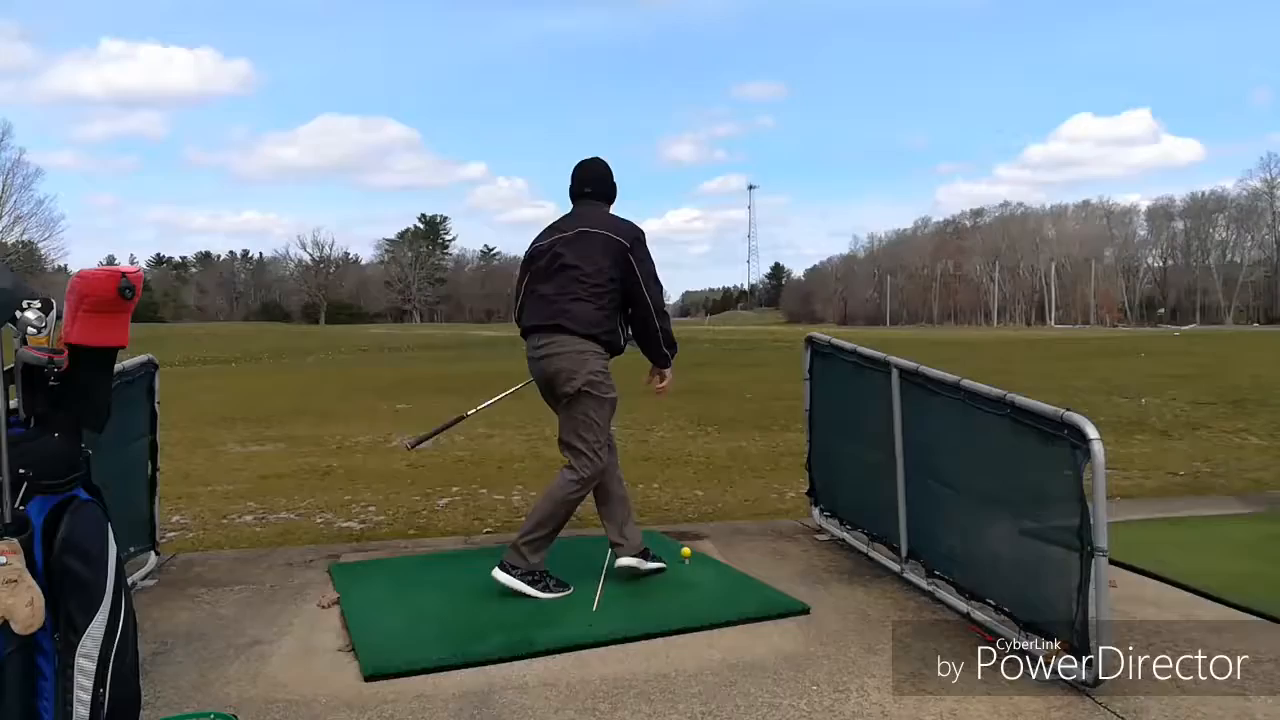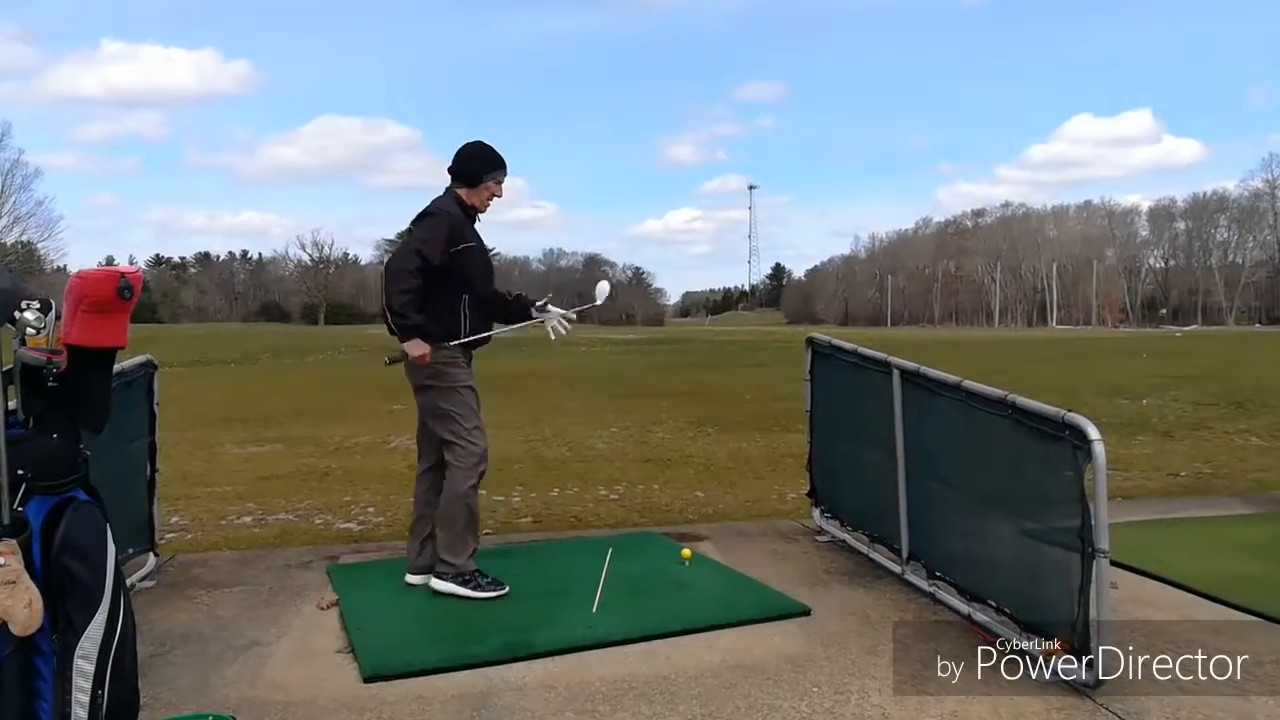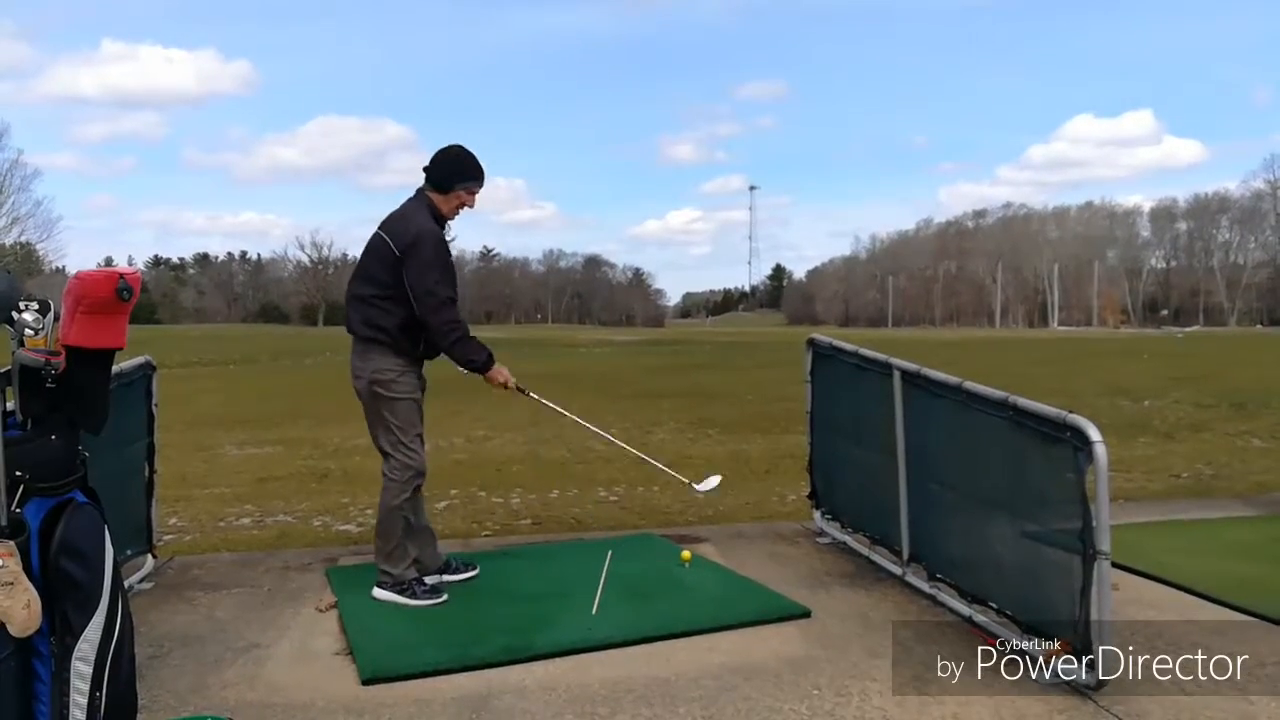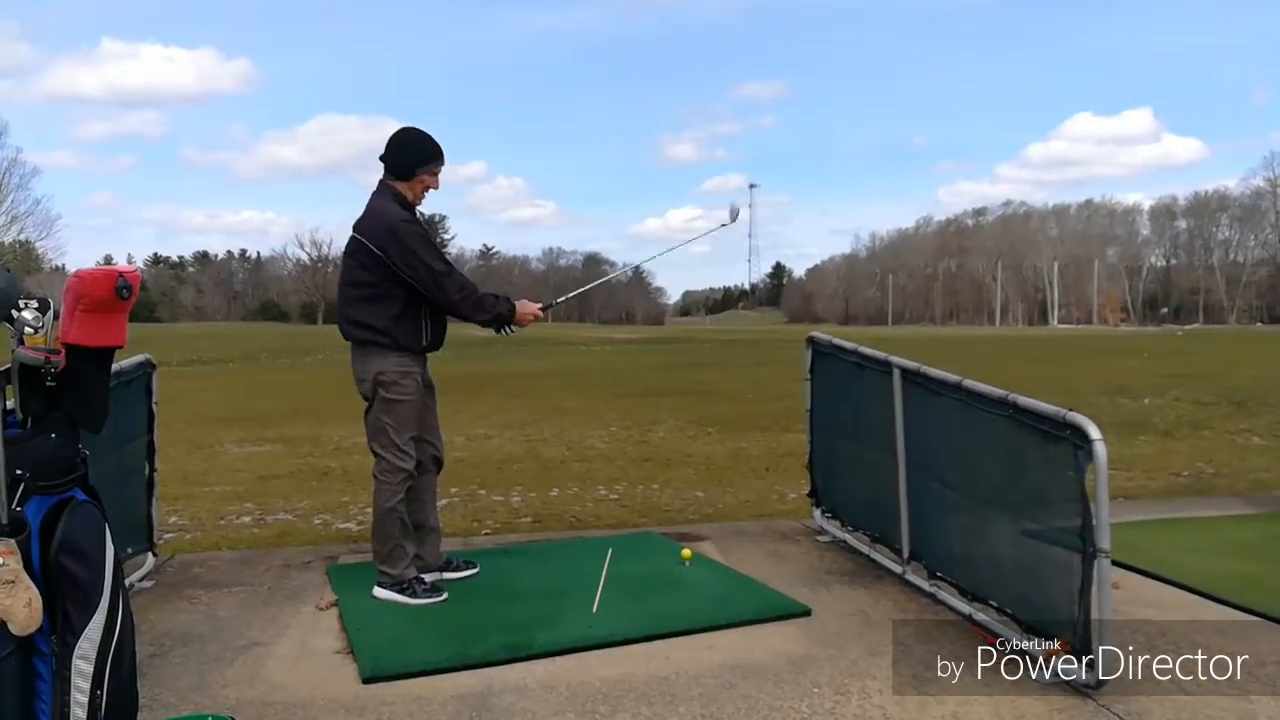
dt=1s
person 1, frame 1
left shoulder: (546, 237)
right shoulder: (622, 233)
left elbow: (524, 300)
right elbow: (647, 299)
right wrist: (662, 358)
left hip: (539, 350)
right hip: (581, 353)
left knee: (598, 446)
right knee: (583, 462)
left ankle: (628, 546)
right ankle: (520, 562)
person 1, frame 2
left shoulder: (460, 224)
right shoulder: (441, 217)
left elbow: (479, 296)
right elbow: (399, 271)
left wrist: (533, 308)
right wrist: (410, 334)
left hip: (449, 353)
right hip: (438, 357)
left knee: (438, 457)
right knee: (467, 452)
left ankle: (425, 561)
right ankle: (454, 566)
person 1, frame 3
left shoulder: (412, 221)
right shoulder: (422, 234)
right elbow: (438, 312)
left wrist: (474, 354)
right wrist: (484, 364)
left hip: (394, 357)
right hip: (385, 362)
left knee: (410, 464)
right knee: (405, 466)
left ankle: (425, 561)
right ankle: (394, 576)
person 1, frame 4
left shoulder: (393, 216)
right shoulder: (391, 222)
left elbow: (440, 279)
right elbow: (443, 284)
left wrist: (499, 310)
right wrist: (507, 311)
left hip: (405, 356)
right hip: (387, 360)
left knee: (427, 457)
right knee: (396, 465)
left ankle: (427, 558)
right ankle: (393, 576)
